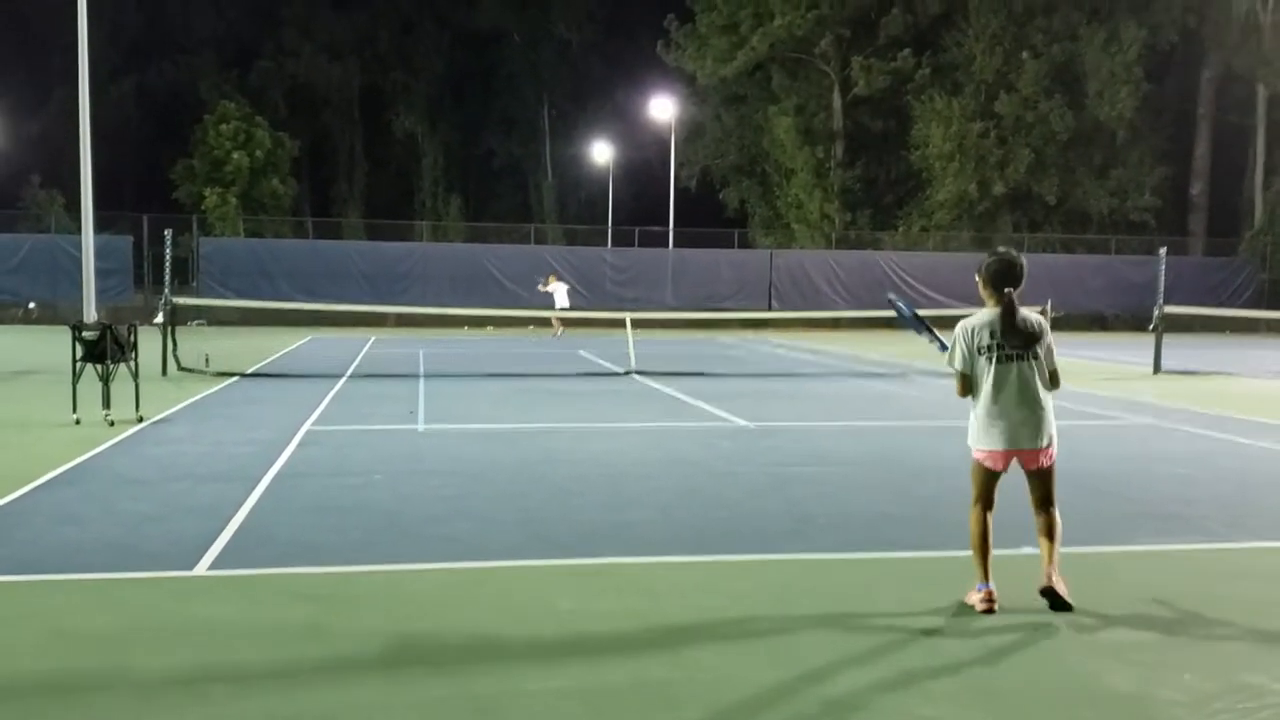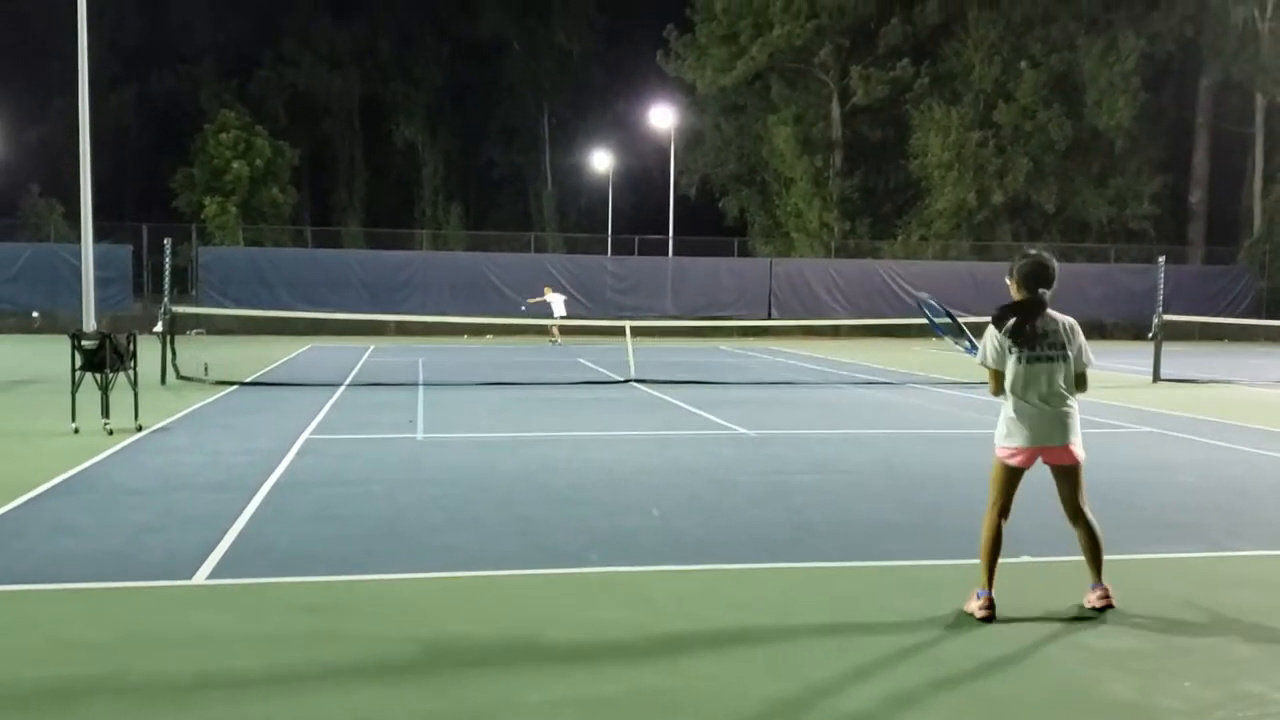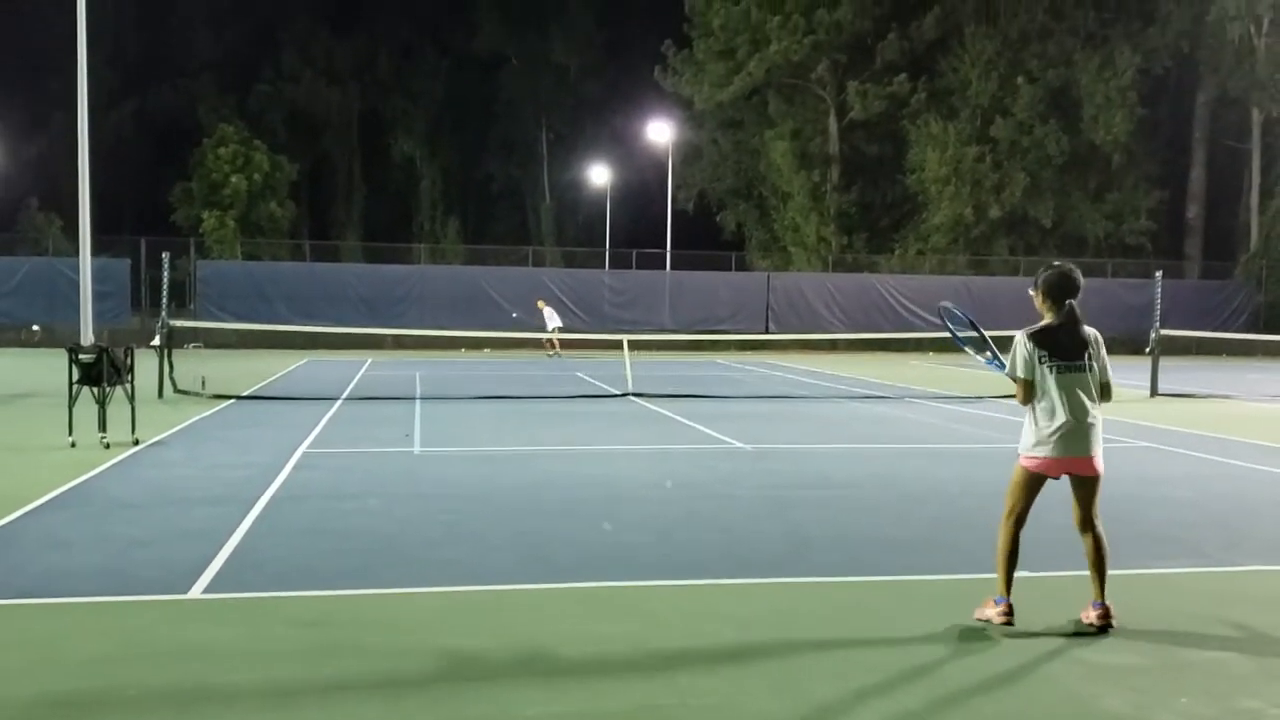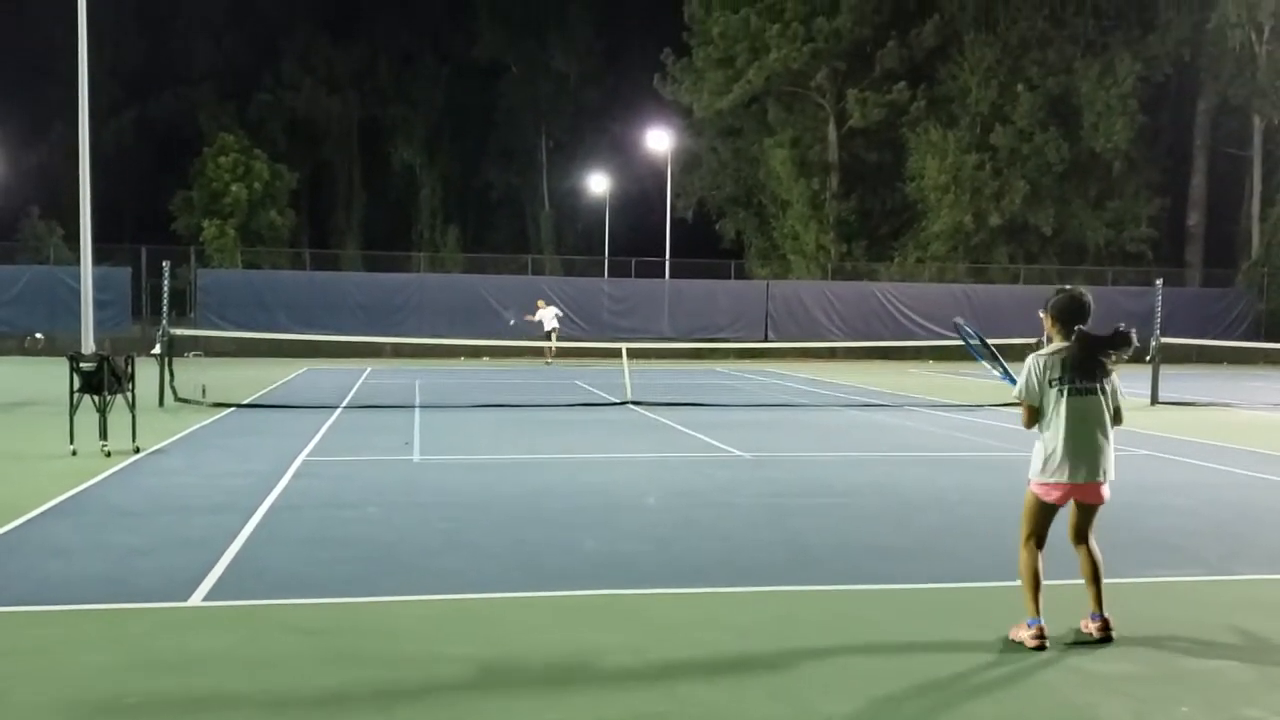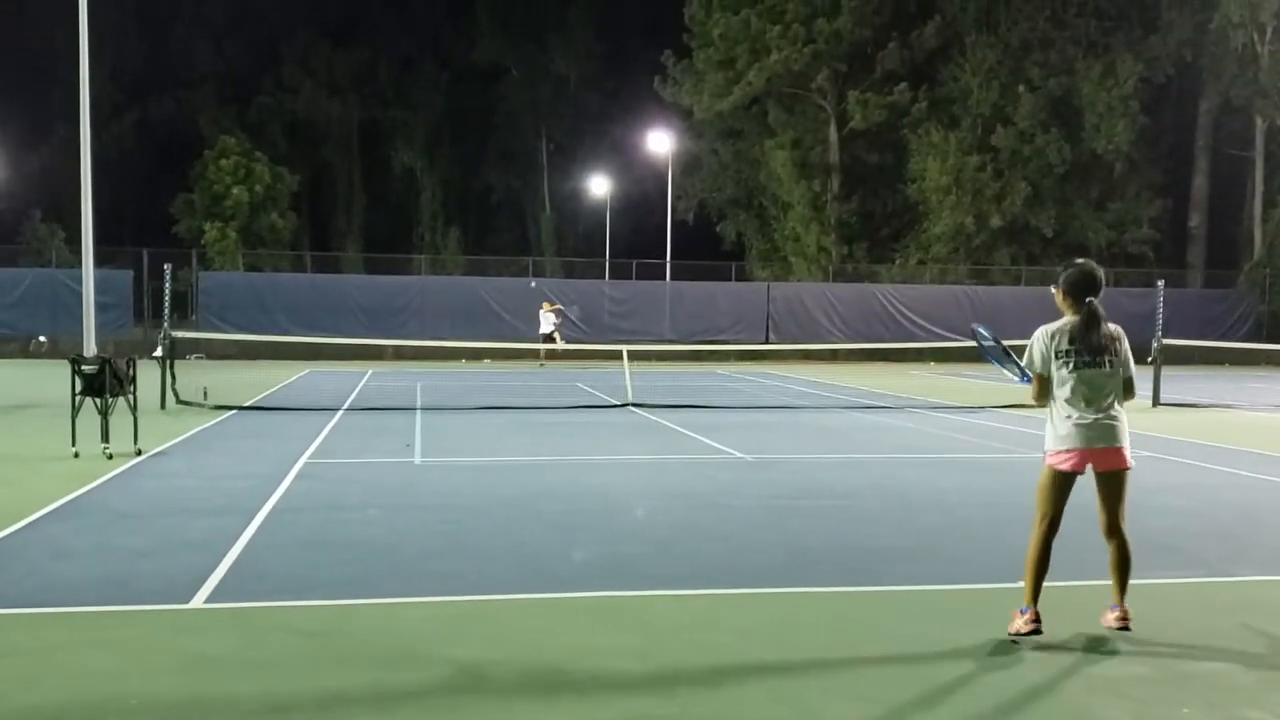
dt=0.2s
person 1, frame 1
left shoulder: (969, 328)
right shoulder: (1038, 324)
left elbow: (963, 389)
right elbow: (1054, 382)
left hip: (991, 433)
right hip: (1036, 431)
left knee: (981, 506)
right knee: (1046, 507)
left ankle: (984, 589)
right ankle: (1051, 574)
person 1, frame 2
left shoulder: (1002, 329)
right shoulder: (1069, 326)
left elbow: (997, 389)
right elbow: (1080, 383)
left hip: (1019, 434)
right hip: (1062, 431)
left knee: (995, 513)
right knee: (1077, 509)
left ankle: (984, 597)
right ankle: (1099, 588)
person 1, frame 3
left shoulder: (1029, 338)
right shoulder: (1091, 338)
left elbow: (1023, 395)
right elbow: (1105, 395)
left hip: (1043, 443)
right hip: (1086, 442)
left knee: (1012, 520)
right knee: (1088, 522)
left ankle: (1001, 603)
right ankle: (1099, 607)
person 1, frame 4
left shoulder: (1039, 361)
right shoulder: (1103, 358)
left elbow: (1029, 421)
right elbow: (1117, 417)
left hip: (1055, 468)
right hip: (1096, 466)
left knee: (1031, 543)
right knee: (1082, 539)
left ankle: (1034, 624)
right ankle: (1099, 618)
person 1, frame 5
left shoulder: (1047, 335)
right shoulder: (1116, 335)
left elbow: (1039, 394)
right elbow: (1129, 392)
left hip: (1068, 439)
right hip: (1111, 438)
left knee: (1046, 527)
right knee: (1112, 525)
left ankle: (1030, 613)
right ankle: (1119, 608)
